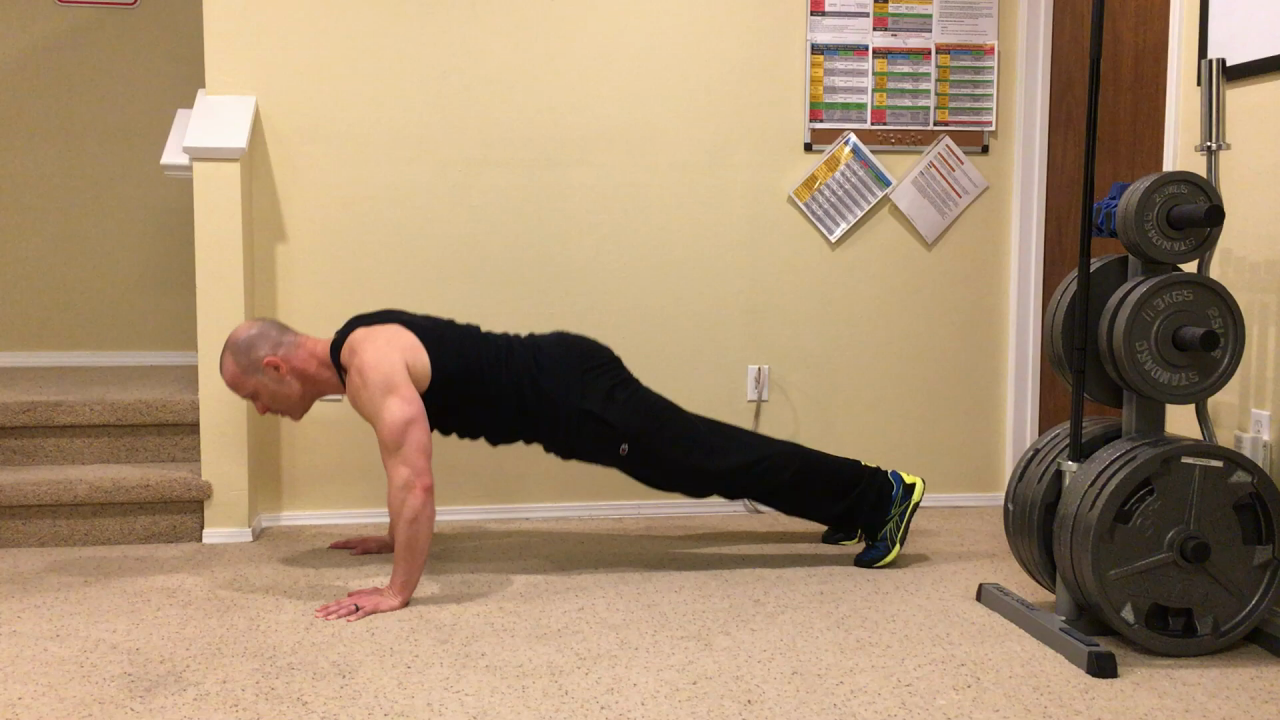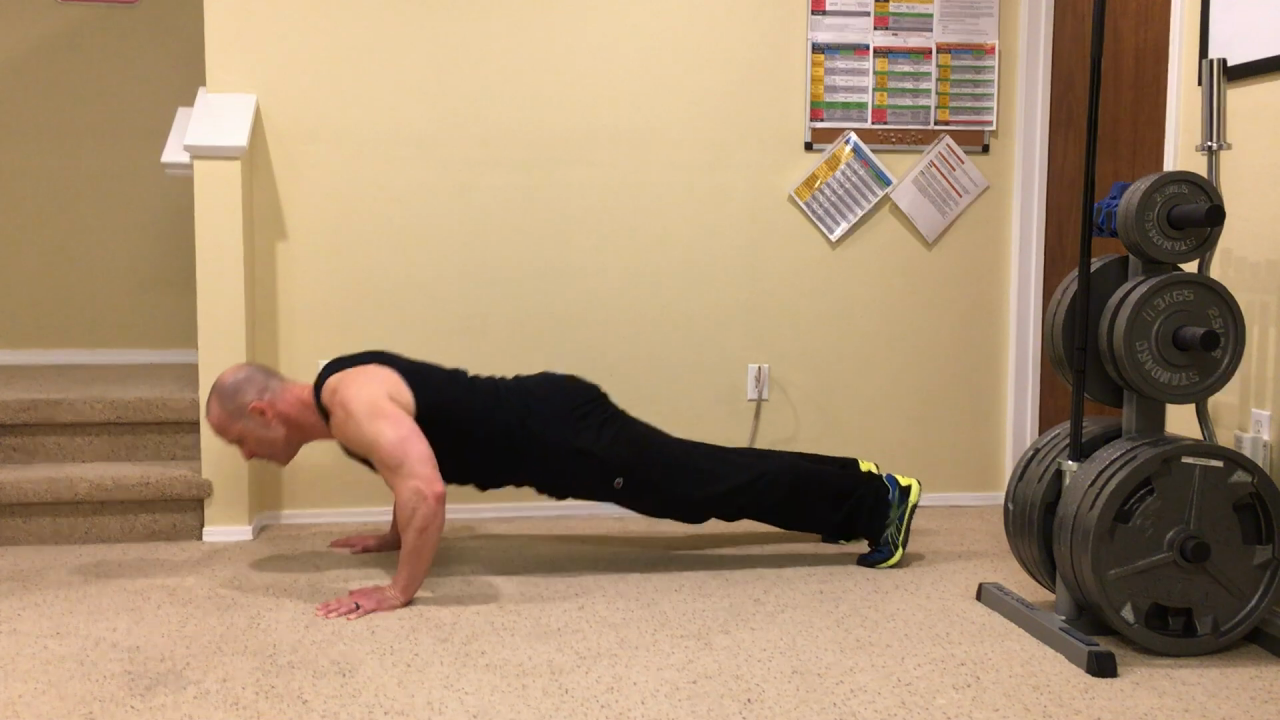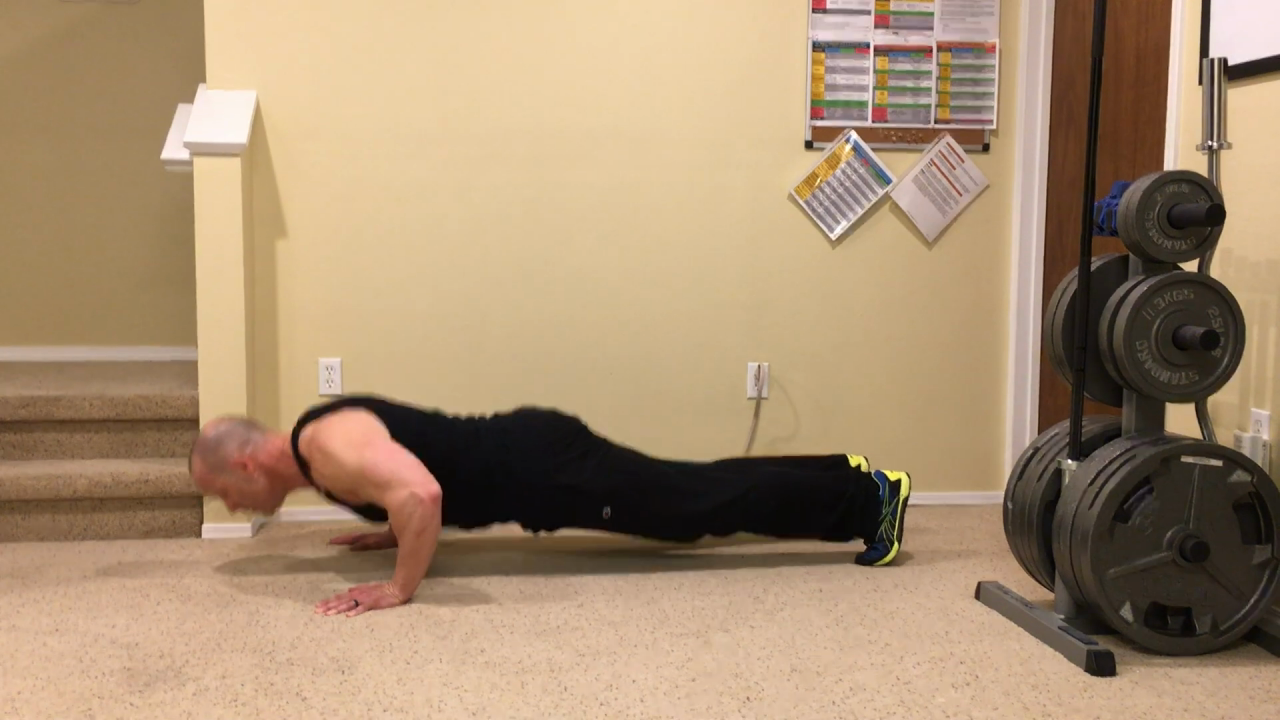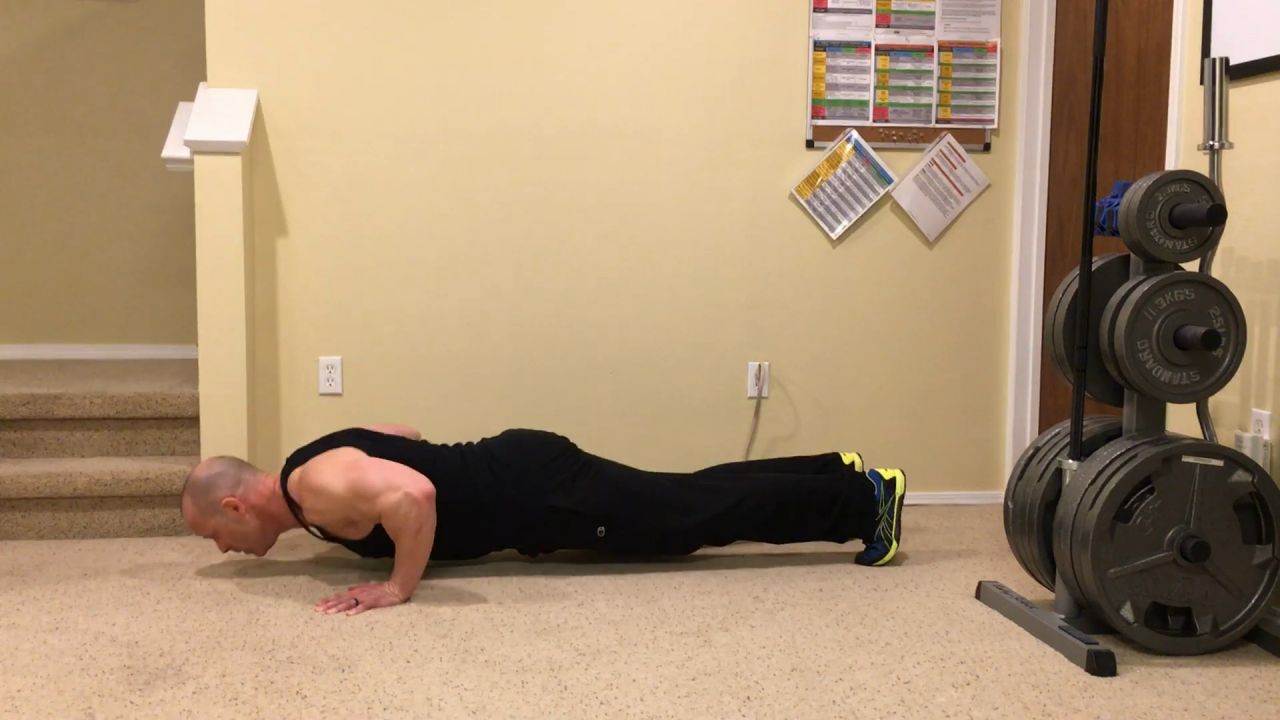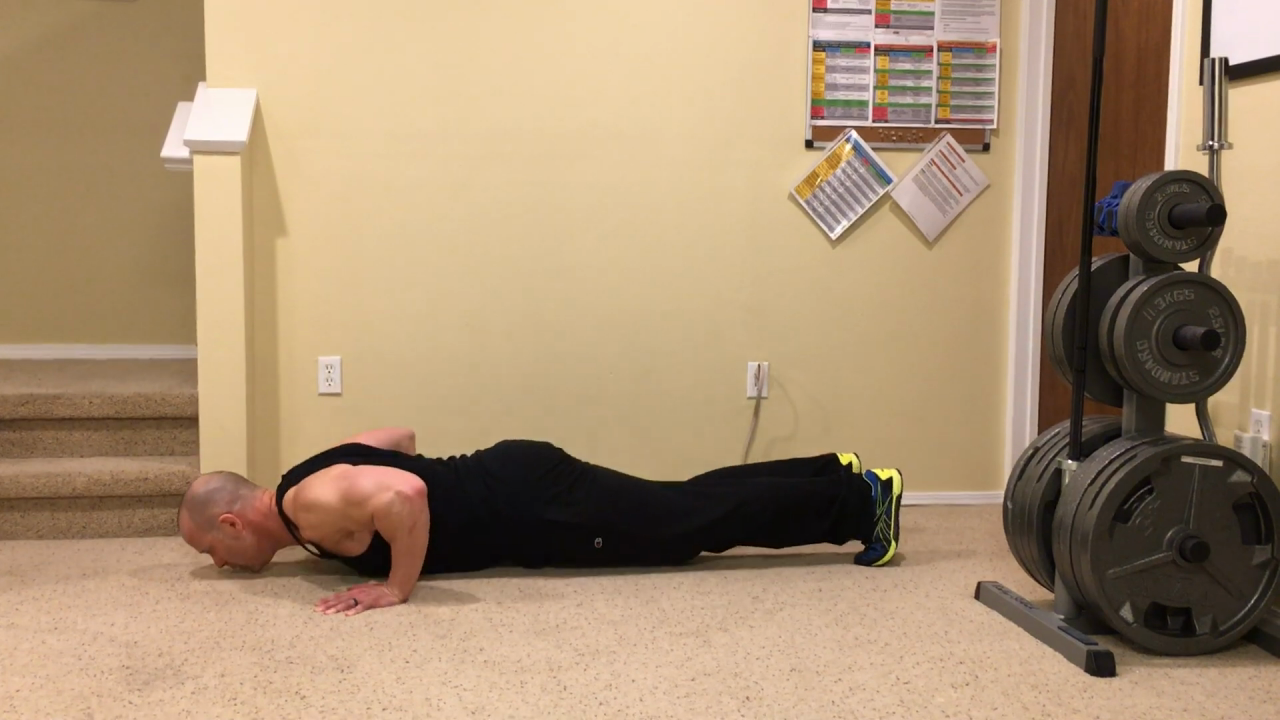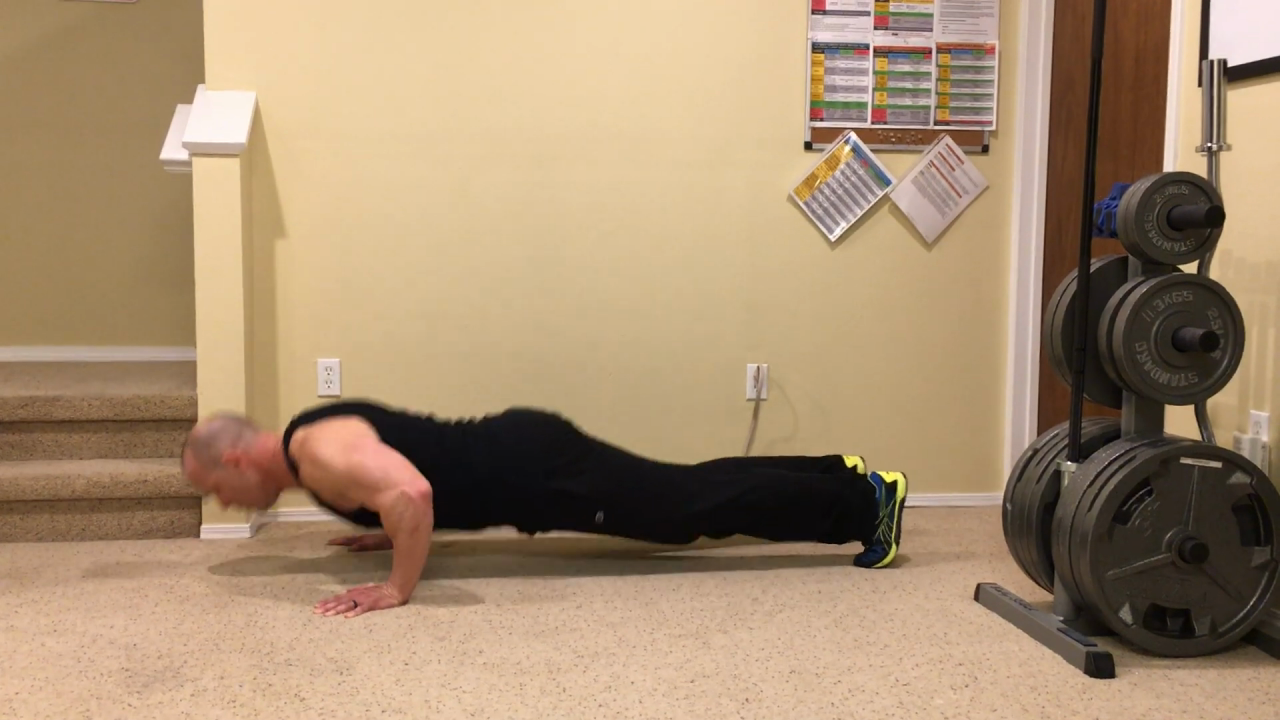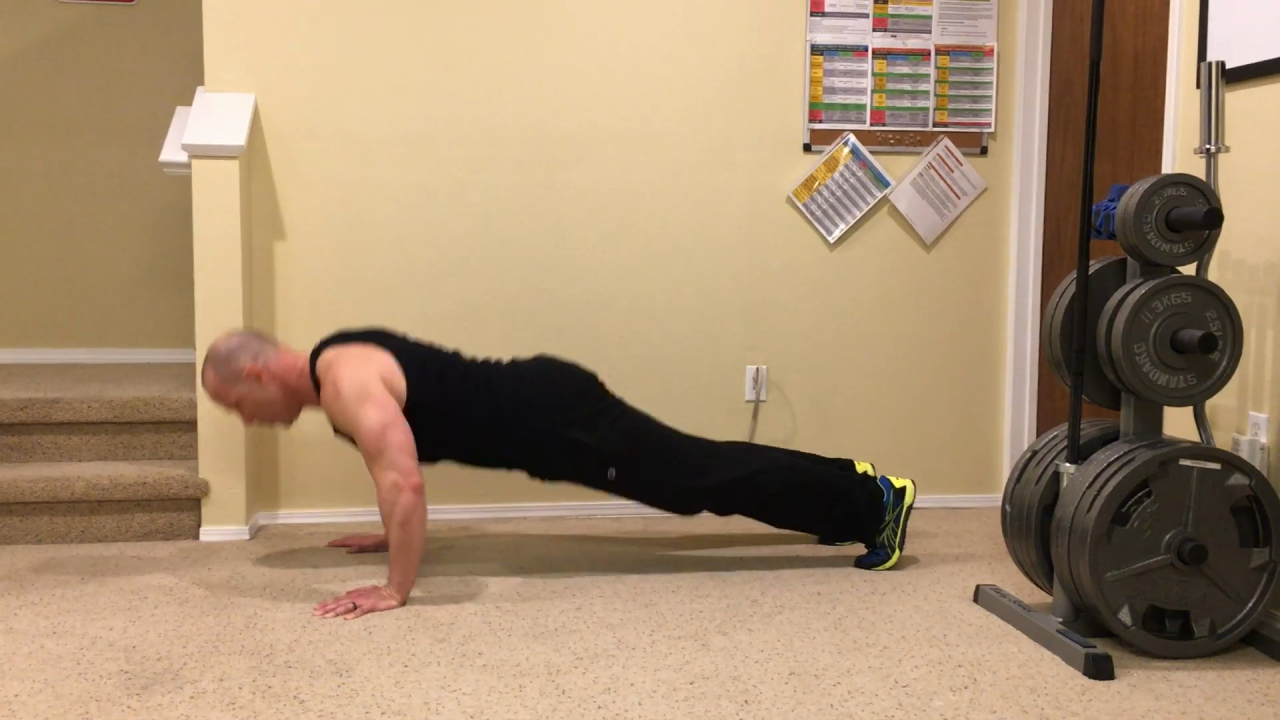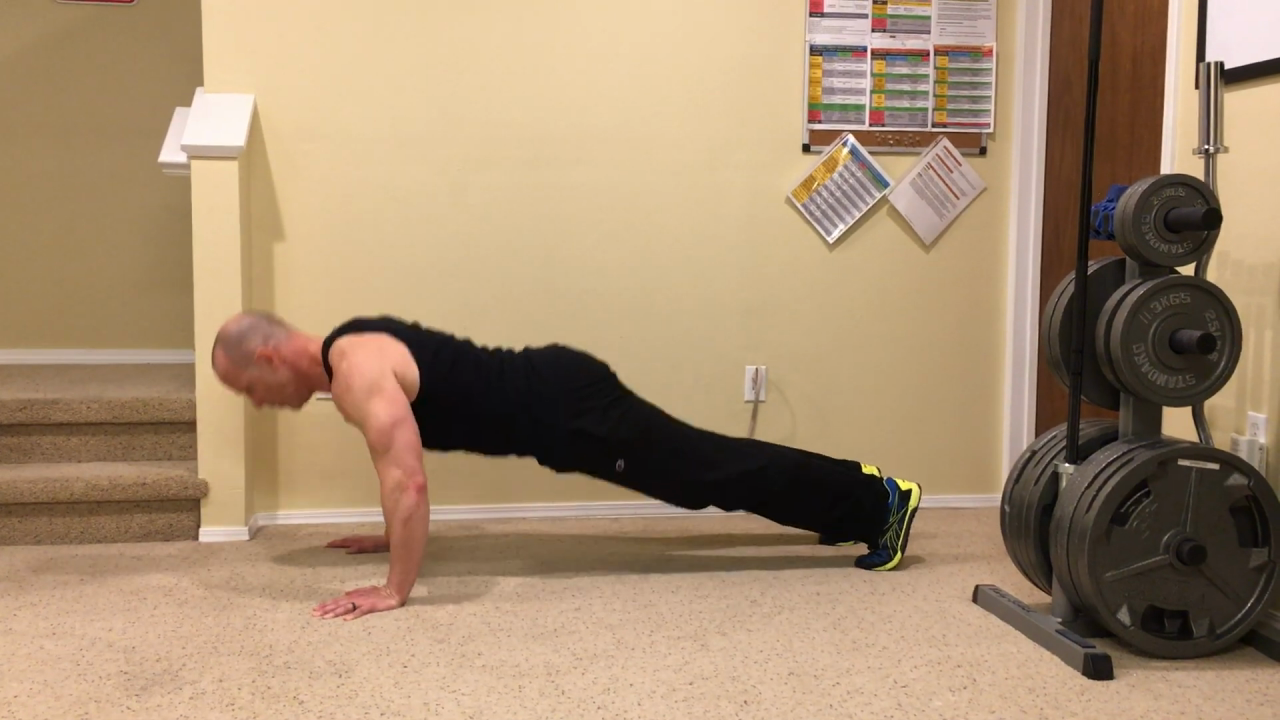
dt=0.2s
person 1, frame 1
left shoulder: (368, 364)
right shoulder: (355, 353)
left elbow: (414, 480)
right elbow: (412, 459)
left wrist: (398, 591)
right wrist: (395, 535)
left hip: (571, 391)
right hip: (553, 384)
left knee: (720, 465)
right knee: (711, 463)
left ankle: (881, 493)
right ankle: (860, 489)
person 1, frame 2
left shoulder: (349, 403)
right shoulder: (341, 390)
left elbow: (426, 490)
left wrist: (400, 589)
right wrist: (396, 536)
left hip: (559, 431)
right hip: (541, 417)
left knee: (719, 486)
right knee: (711, 476)
left ankle: (879, 496)
right ankle: (857, 481)
person 1, frame 3
left shoulder: (325, 453)
right shoulder: (324, 435)
left elbow: (423, 495)
left wrist: (398, 588)
right wrist: (389, 528)
left hip: (542, 469)
right hip: (527, 449)
left knee: (709, 503)
right knee: (699, 489)
left ankle: (870, 496)
right ankle: (847, 478)
person 1, frame 4
left shoulder: (314, 493)
right shoulder: (316, 469)
left elbow: (417, 493)
right elbow: (407, 437)
left wrist: (398, 586)
right wrist: (380, 536)
left hip: (532, 494)
right hip: (517, 468)
left knee: (703, 514)
right knee: (693, 495)
left ankle: (865, 496)
right ankle: (838, 474)
person 1, frame 5
left shoulder: (311, 507)
right shoulder: (312, 481)
left elbow: (407, 494)
right elbow: (401, 436)
left wrist: (395, 587)
left hip: (530, 507)
right hip: (515, 480)
left knee: (699, 521)
right knee: (691, 501)
left ankle: (862, 497)
right ankle: (836, 476)
person 1, frame 6
left shoulder: (317, 454)
right shoulder: (319, 431)
left elbow: (415, 496)
left wrist: (396, 589)
right wrist: (390, 535)
left hip: (535, 473)
right hip: (522, 453)
left knee: (699, 504)
right knee: (691, 488)
left ankle: (868, 504)
right ankle: (839, 479)
person 1, frame 7
left shoulder: (343, 380)
right shoulder: (340, 362)
left elbow: (402, 481)
right elbow: (402, 463)
left wrist: (396, 591)
right wrist: (390, 534)
left hip: (554, 420)
right hip: (542, 405)
left knee: (713, 482)
right knee: (708, 470)
left ankle: (874, 505)
right ankle: (854, 485)
person 1, frame 8
left shoulder: (353, 370)
right shoulder: (348, 351)
left elbow: (405, 478)
right elbow: (408, 457)
left wrist: (394, 590)
right wrist: (394, 532)
left hip: (566, 408)
right hip: (550, 394)
left knee: (719, 475)
right knee: (716, 466)
left ankle: (878, 501)
right ankle: (863, 487)
